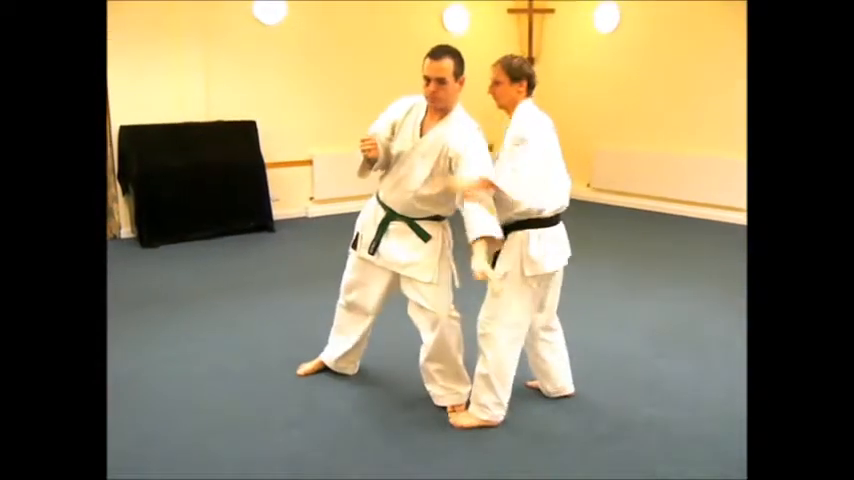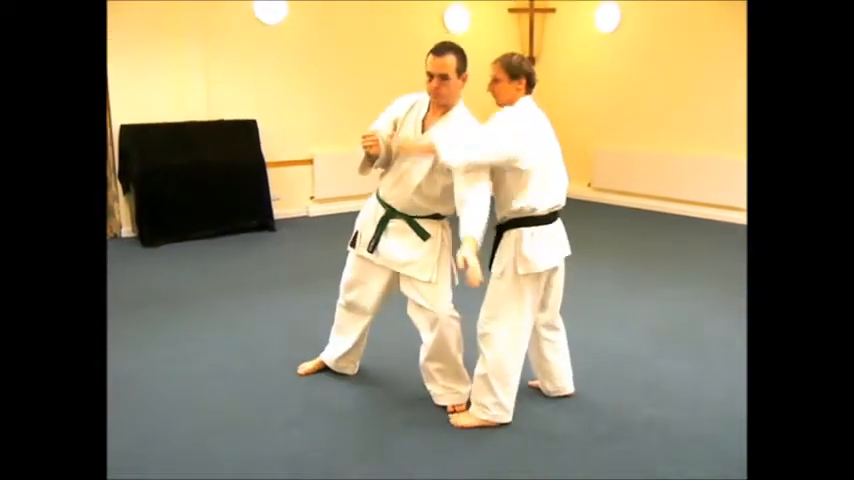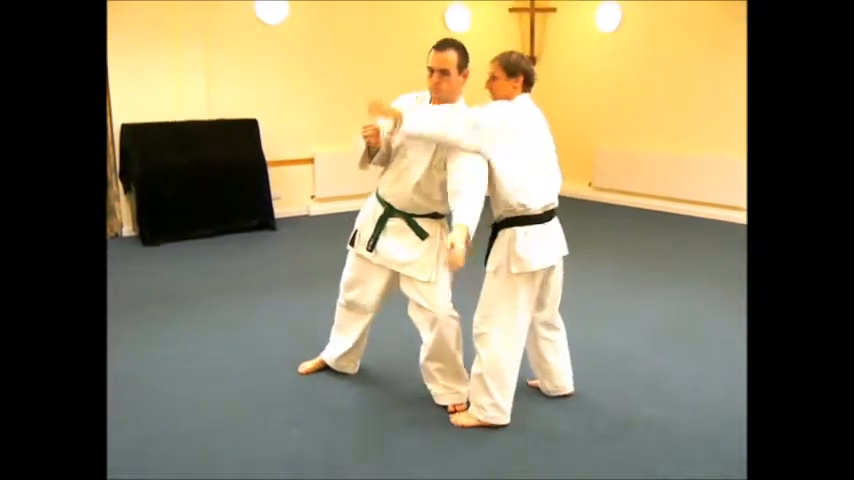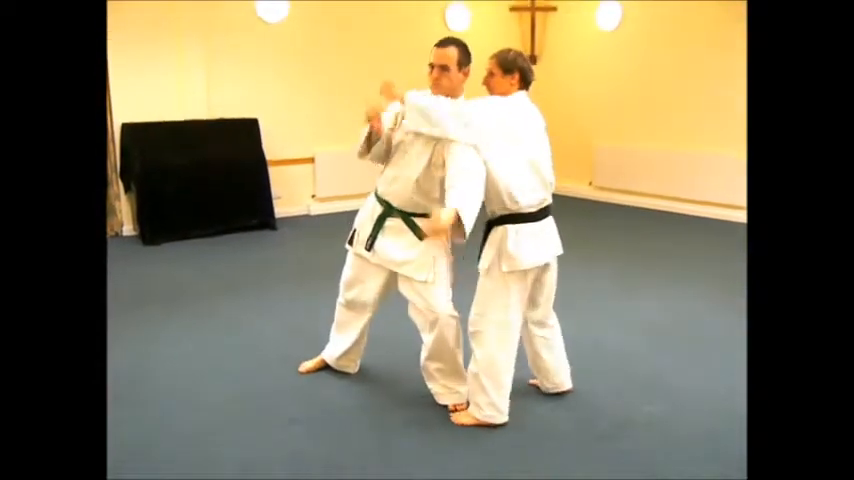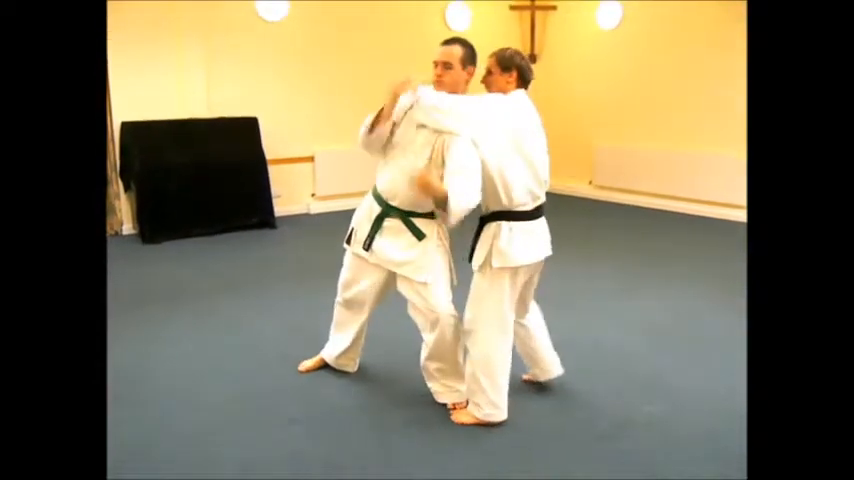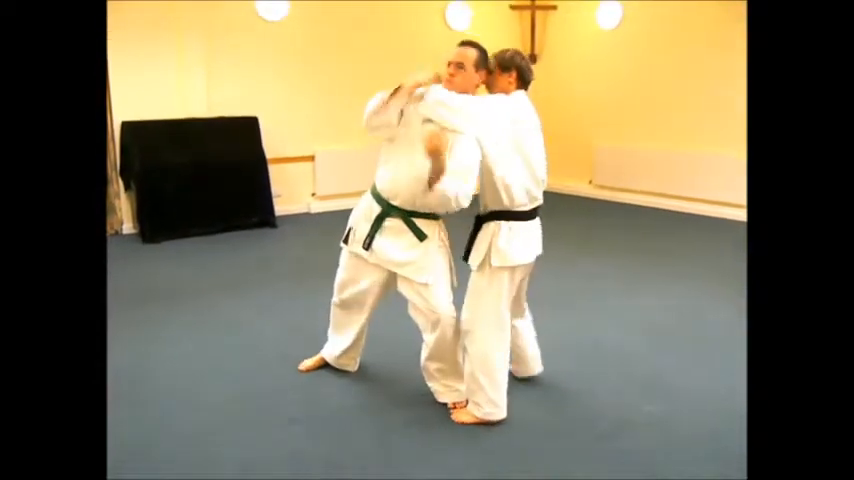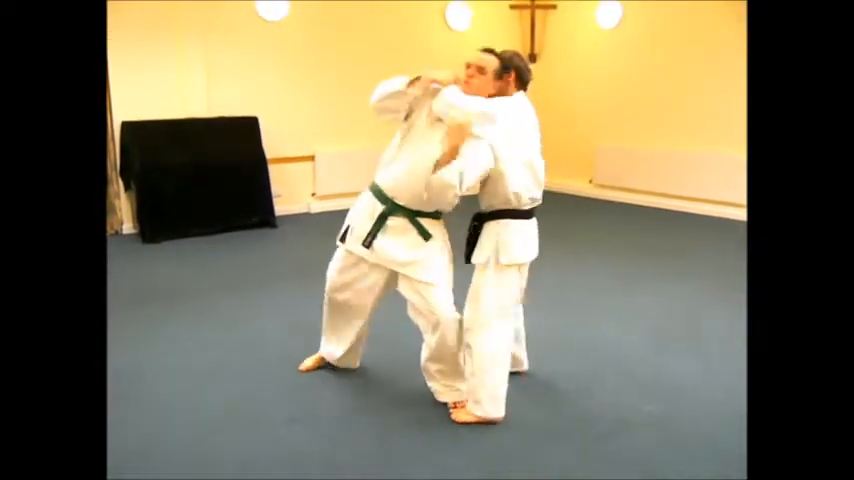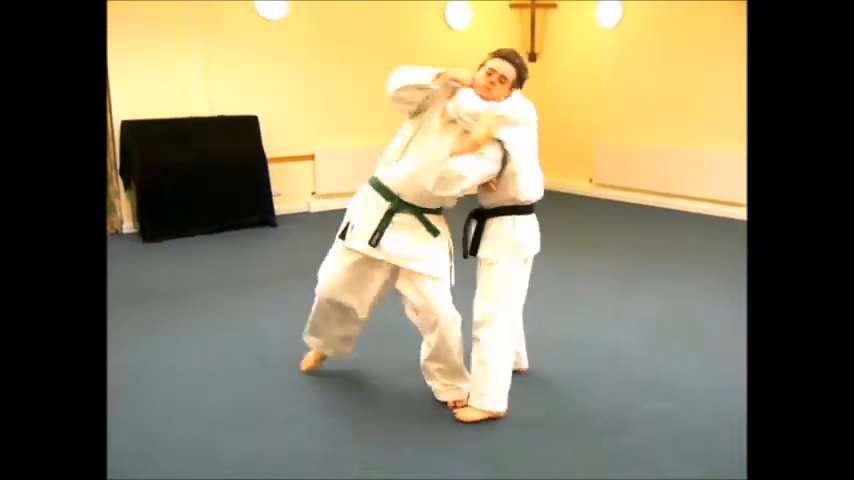
dt=0.1s
person 1, frame 1
left shoulder: (531, 122)
right shoulder: (522, 122)
left elbow: (518, 169)
left wrist: (478, 184)
right wrist: (483, 186)
left hip: (531, 240)
right hip: (545, 235)
left knee: (499, 323)
right knee: (540, 317)
left ankle: (487, 408)
right ankle: (557, 382)
person 1, frame 2
left shoulder: (516, 119)
right shoulder: (530, 119)
left elbow: (480, 146)
left wrist: (427, 146)
left hip: (526, 239)
right hip: (549, 231)
left knee: (501, 324)
right knee: (543, 315)
left ankle: (491, 409)
right ankle: (557, 381)
person 1, frame 3
left shoulder: (506, 116)
right shoulder: (529, 117)
left elbow: (456, 124)
left wrist: (397, 115)
left hip: (521, 238)
right hip: (546, 230)
left knee: (496, 324)
right knee: (543, 315)
left ankle: (489, 409)
right ankle: (557, 380)
person 1, frame 4
left shoulder: (500, 111)
right shoulder: (526, 113)
left elbow: (446, 113)
left wrist: (402, 96)
left hip: (514, 236)
right hip: (540, 228)
left knee: (491, 323)
right knee: (536, 313)
left ankle: (487, 408)
right ankle: (555, 378)
person 1, frame 5
left shoulder: (499, 108)
right shoulder: (523, 112)
left elbow: (445, 107)
left wrist: (411, 91)
left hip: (507, 233)
right hip: (532, 226)
left knee: (485, 321)
right knee: (520, 308)
left ankle: (486, 407)
right ankle: (544, 368)
person 1, frame 6
left shoulder: (502, 108)
right shoulder: (520, 112)
left elbow: (450, 105)
right elbow: (491, 161)
left wrist: (423, 88)
left hip: (504, 232)
right hip: (523, 226)
left knee: (482, 318)
right knee: (510, 305)
left ankle: (486, 405)
right ankle: (525, 363)
person 1, frame 7
left shoulder: (508, 111)
right shoulder: (516, 114)
right elbow: (485, 160)
left hip: (505, 230)
right hip: (516, 225)
left knee: (485, 316)
right knee: (503, 306)
left ankle: (485, 404)
right ankle: (512, 359)
person 1, frame 8
left shoulder: (519, 111)
right shoulder: (498, 114)
left elbow: (472, 110)
left wrist: (456, 88)
left hip: (510, 227)
right hip: (495, 221)
left knee: (493, 311)
right knee: (497, 304)
left ankle: (488, 400)
right ankle: (512, 358)
person 2, frame 1
left shoulder: (466, 137)
right shoulder: (403, 109)
left elbow: (478, 194)
right elbow: (381, 159)
left wrist: (481, 250)
right wrist: (373, 153)
left hip: (424, 235)
right hip: (379, 219)
left knee: (437, 315)
right knee: (356, 295)
left ankle: (450, 390)
right ankle: (337, 357)
person 2, frame 2
left shoulder: (466, 133)
right shoulder: (406, 106)
left elbow: (474, 193)
right elbow: (384, 160)
right wrist: (374, 149)
left hip: (424, 233)
right hip: (379, 216)
left knee: (437, 313)
right knee: (356, 294)
left ankle: (450, 389)
right ankle: (337, 356)
person 2, frame 3
right shoulder: (408, 103)
left elbow: (469, 189)
right elbow: (384, 158)
left wrist: (460, 234)
right wrist: (375, 143)
left hip: (422, 232)
right hip: (379, 215)
left knee: (436, 313)
right knee: (356, 294)
left ankle: (450, 389)
right ankle: (338, 356)
person 2, frame 4
right shoulder: (410, 102)
left elbow: (468, 189)
right elbow: (382, 154)
left wrist: (453, 218)
right wrist: (376, 133)
left hip: (420, 230)
right hip: (378, 214)
left knee: (437, 312)
right knee: (355, 292)
left ankle: (451, 389)
right ankle: (338, 355)
person 2, frame 5
right shoulder: (415, 99)
left elbow: (467, 187)
right elbow: (376, 143)
left wrist: (443, 197)
right wrist: (387, 110)
left hip: (419, 231)
right hip: (376, 214)
left knee: (437, 312)
right knee: (353, 292)
left ankle: (450, 388)
right ankle: (338, 354)
person 2, frame 6
left shoulder: (470, 134)
right shoulder: (421, 97)
left elbow: (455, 195)
right elbow: (375, 121)
left wrist: (440, 166)
right wrist: (402, 91)
left hip: (419, 231)
right hip: (373, 214)
left knee: (438, 312)
right knee: (352, 290)
left ankle: (451, 387)
right ankle: (339, 353)
person 2, frame 7
left shoulder: (480, 138)
right shoulder: (433, 98)
right elbow: (382, 100)
left wrist: (453, 149)
right wrist: (425, 81)
left hip: (420, 231)
right hip: (374, 210)
left knee: (439, 314)
right knee: (343, 288)
left ankle: (451, 387)
right ankle: (336, 351)
person 2, frame 8
left shoulder: (490, 149)
right shoulder: (441, 97)
left elbow: (446, 183)
right elbow: (400, 85)
left wrist: (478, 144)
right wrist: (446, 78)
left hip: (422, 226)
right hip: (375, 207)
left knee: (437, 313)
right knee: (336, 286)
left ankle: (451, 386)
right ankle: (327, 342)
